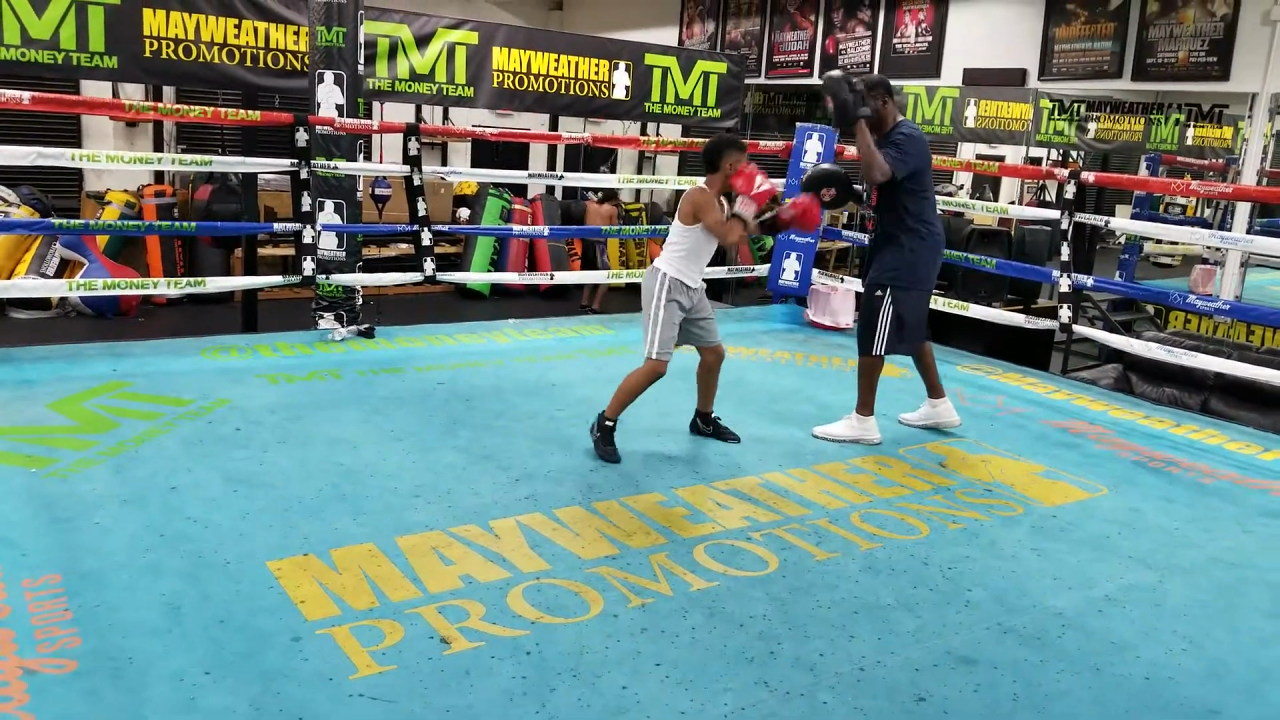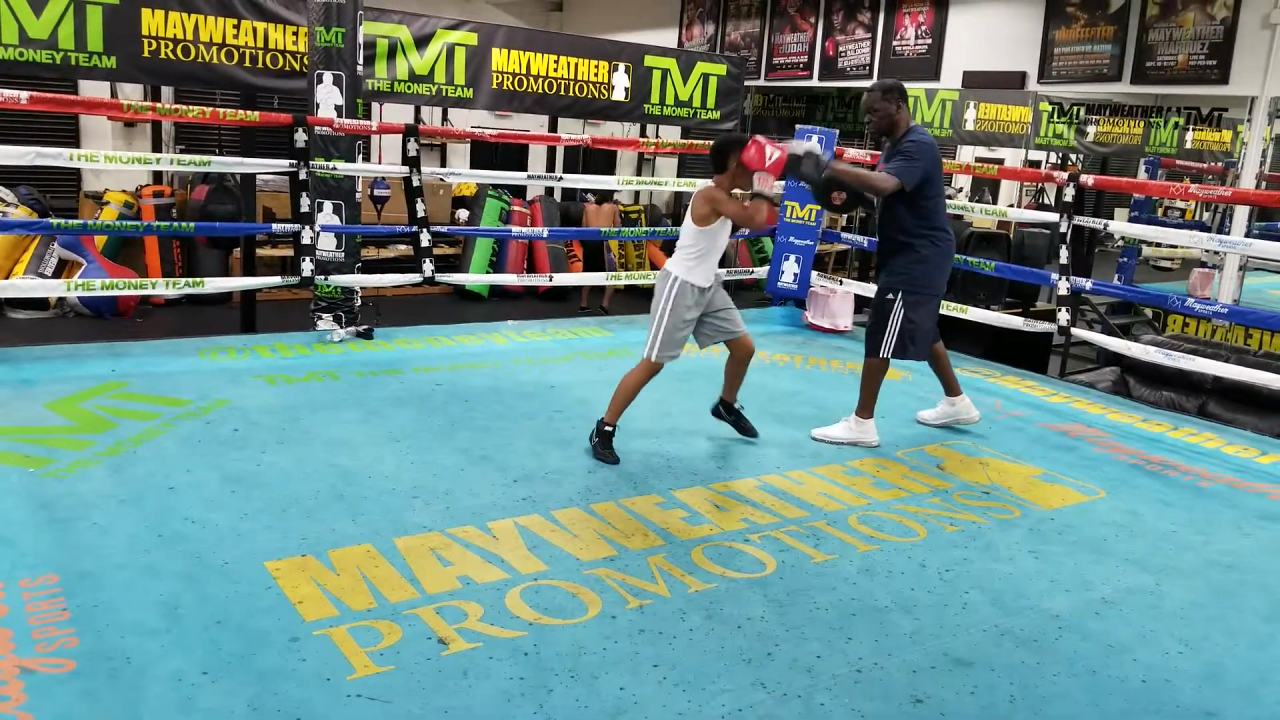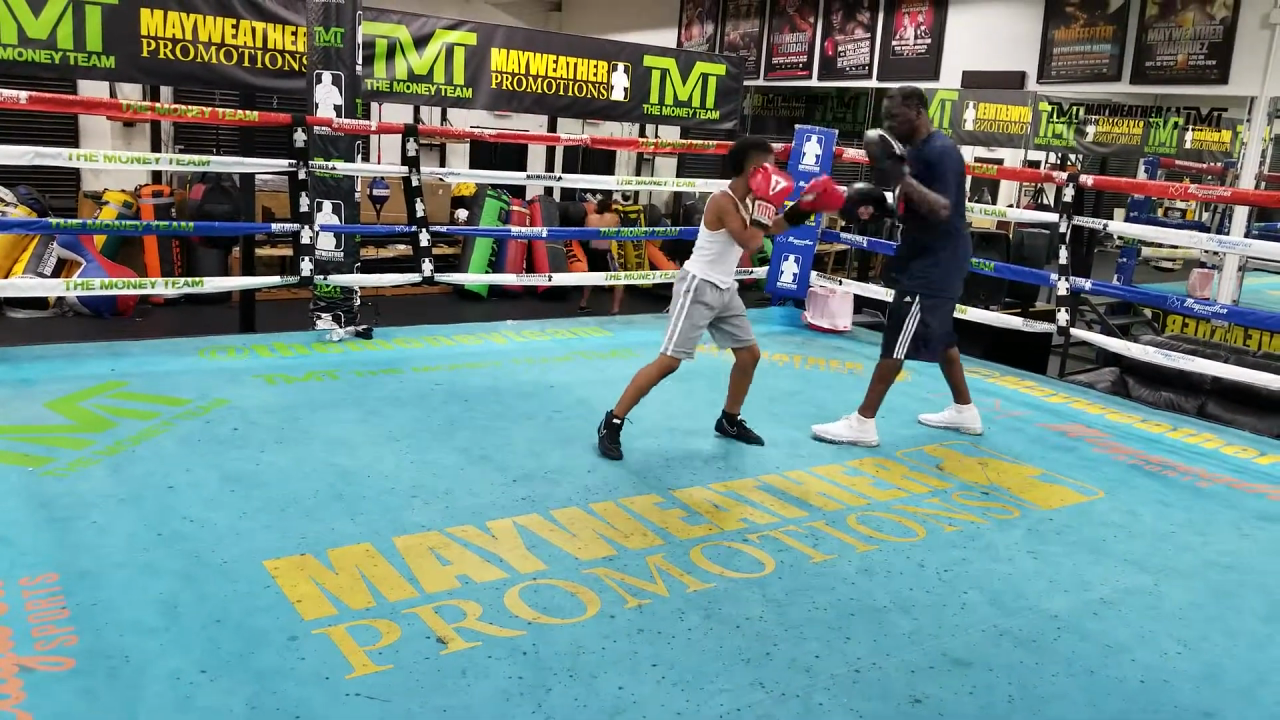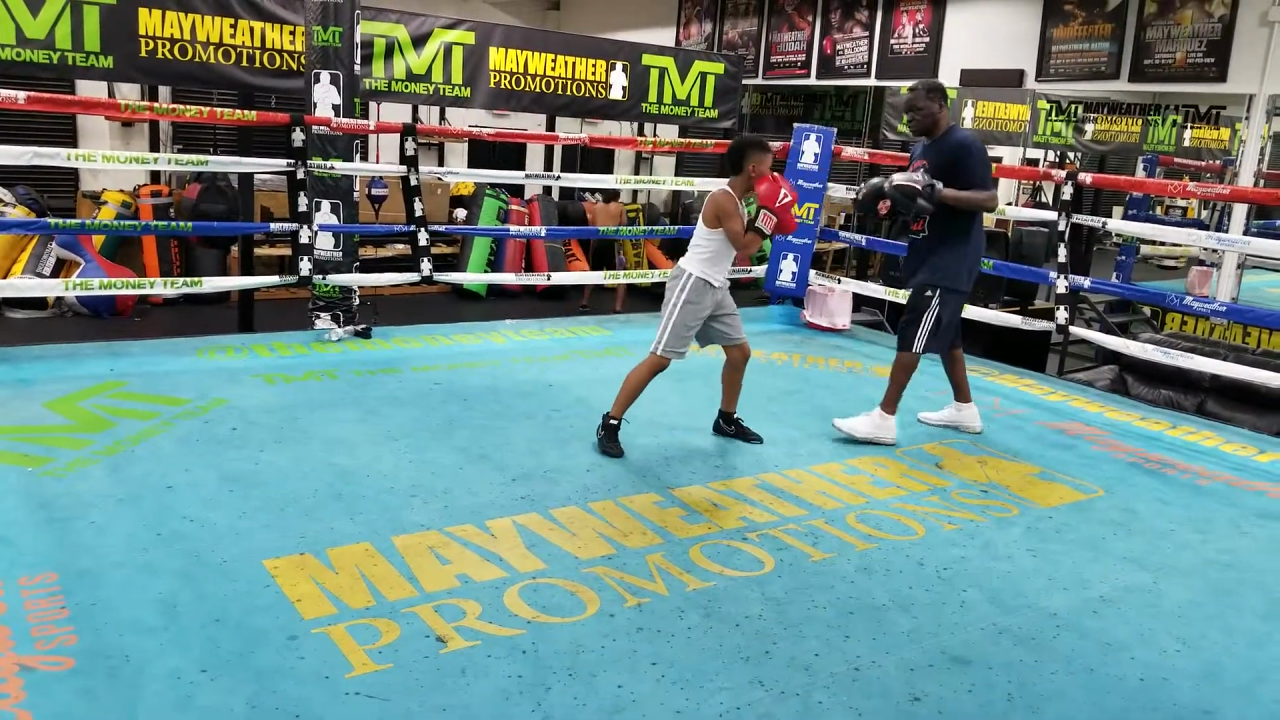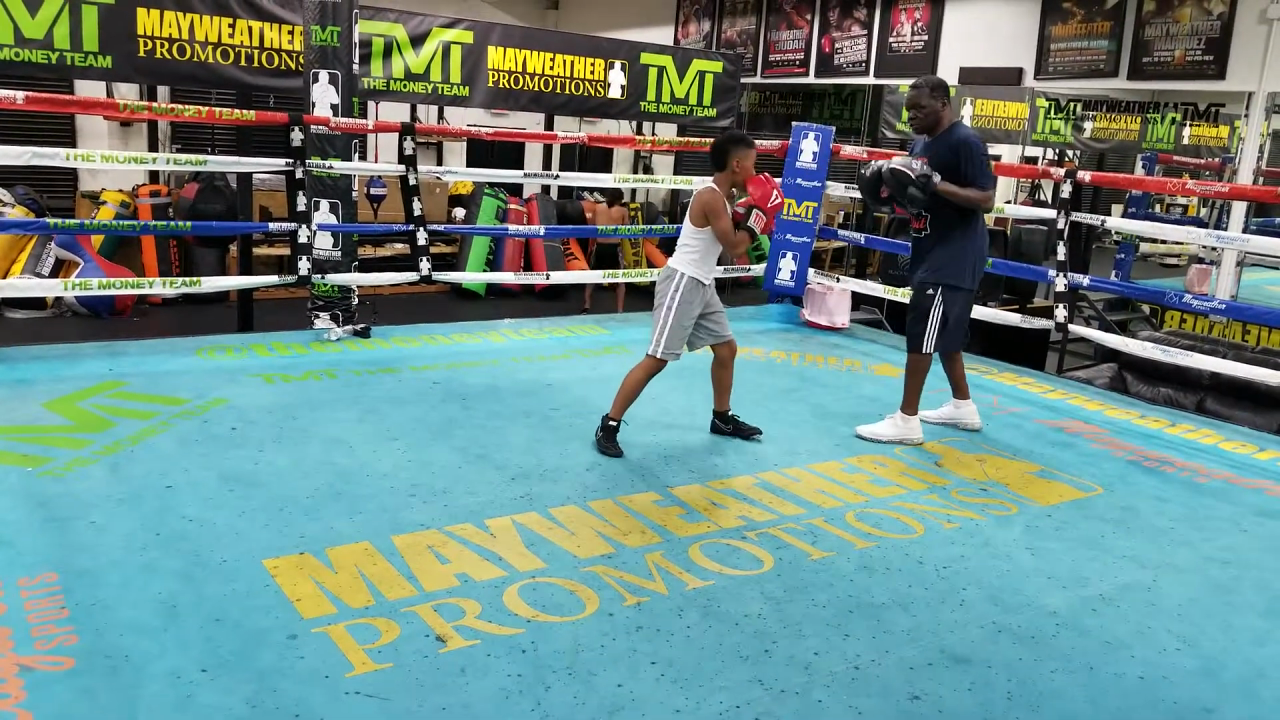
dt=0.2s
person 1, frame 1
left shoulder: (906, 138)
right shoulder: (886, 136)
left elbow: (876, 174)
right elbow: (880, 187)
left wrist: (857, 120)
left hip: (908, 250)
right hip: (899, 248)
left knee: (875, 333)
right knee: (910, 329)
left ankle: (863, 421)
right ankle: (939, 406)
person 1, frame 2
left shoulder: (918, 145)
right shoulder: (897, 143)
left elbow: (885, 185)
right elbow: (885, 194)
left wrist: (827, 167)
right wrist: (851, 196)
left hip: (920, 255)
right hip: (913, 253)
left knee: (882, 336)
right knee: (922, 330)
left ankle: (862, 423)
right ankle: (957, 403)
person 1, frame 3
left shoulder: (940, 152)
right shoulder: (913, 150)
left elbow: (942, 210)
left wrist: (903, 178)
left hip: (938, 259)
right hip: (928, 258)
left knee: (897, 339)
right knee: (938, 334)
left ankle: (862, 422)
right ankle: (964, 410)
person 1, frame 4
left shoulder: (965, 144)
right shoulder: (922, 147)
left elbow: (988, 200)
left wrist: (935, 192)
right wrist: (889, 191)
left hip: (952, 256)
right hip: (929, 253)
left knee: (914, 332)
right knee: (943, 331)
left ankle: (884, 418)
right ankle: (964, 409)
person 1, frame 5
left shoulder: (966, 142)
right shoulder: (921, 143)
left elbow: (985, 201)
left wrist: (935, 184)
right wrist: (894, 184)
left hip: (956, 254)
right hip: (931, 251)
left knee: (921, 332)
right knee: (946, 330)
left ankle: (906, 420)
right ankle: (962, 407)
person 2, frame 1
left shoulder: (717, 197)
right shoulder: (700, 196)
left elbow: (745, 231)
right elbow: (729, 238)
left wrist: (783, 218)
right wrist: (747, 199)
left hip: (691, 287)
right hip: (667, 283)
left knee: (714, 354)
right knee: (656, 366)
left ankle: (704, 418)
right ankle: (605, 424)
person 2, frame 2
left shoulder: (721, 197)
right shoulder: (712, 195)
right elbow: (757, 219)
right wrist: (764, 175)
left hip: (707, 287)
right hip: (680, 285)
left knee: (744, 347)
right knee: (652, 363)
left ankle: (727, 406)
right ankle: (604, 431)
person 2, frame 3
left shoulder: (747, 198)
right shoulder: (723, 201)
left elbow: (772, 227)
right elbow: (751, 243)
left wrist: (807, 205)
right wrist: (768, 203)
left hip: (724, 289)
right hip: (699, 286)
left knee: (749, 354)
right knee: (668, 360)
left ankle: (730, 420)
right ankle: (612, 424)
person 2, frame 4
left shoulder: (736, 199)
right shoulder: (723, 199)
left elbow: (744, 240)
right elbow: (745, 247)
left wrist: (771, 216)
right wrist: (769, 211)
left hip: (715, 287)
right hip: (692, 284)
left knee: (740, 352)
right knee: (659, 358)
left ankle: (727, 419)
right ankle: (609, 425)
person 2, frame 5
left shoulder: (720, 195)
right shoulder: (710, 197)
left elbow: (727, 235)
right elbow: (734, 247)
left wrist: (744, 214)
right wrist: (760, 211)
left hip: (702, 284)
right hip: (682, 283)
left knee: (727, 349)
right knee: (656, 359)
left ankle: (722, 418)
right ankle: (608, 426)
